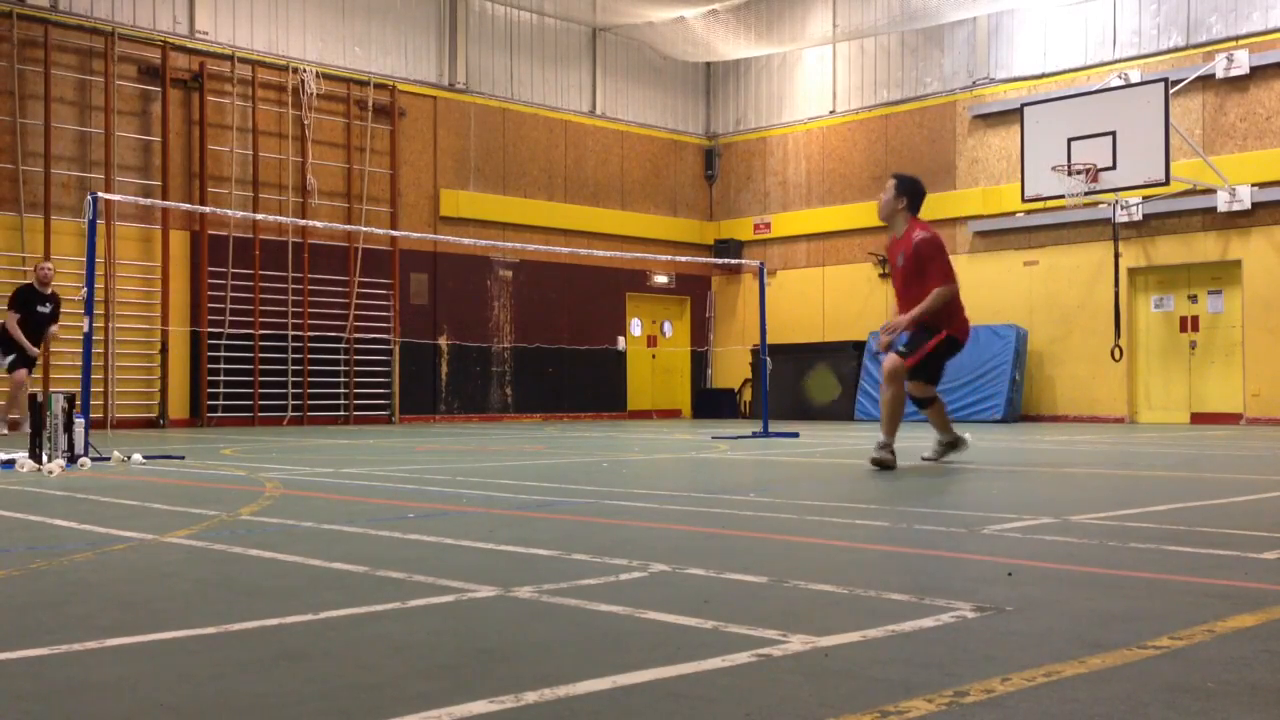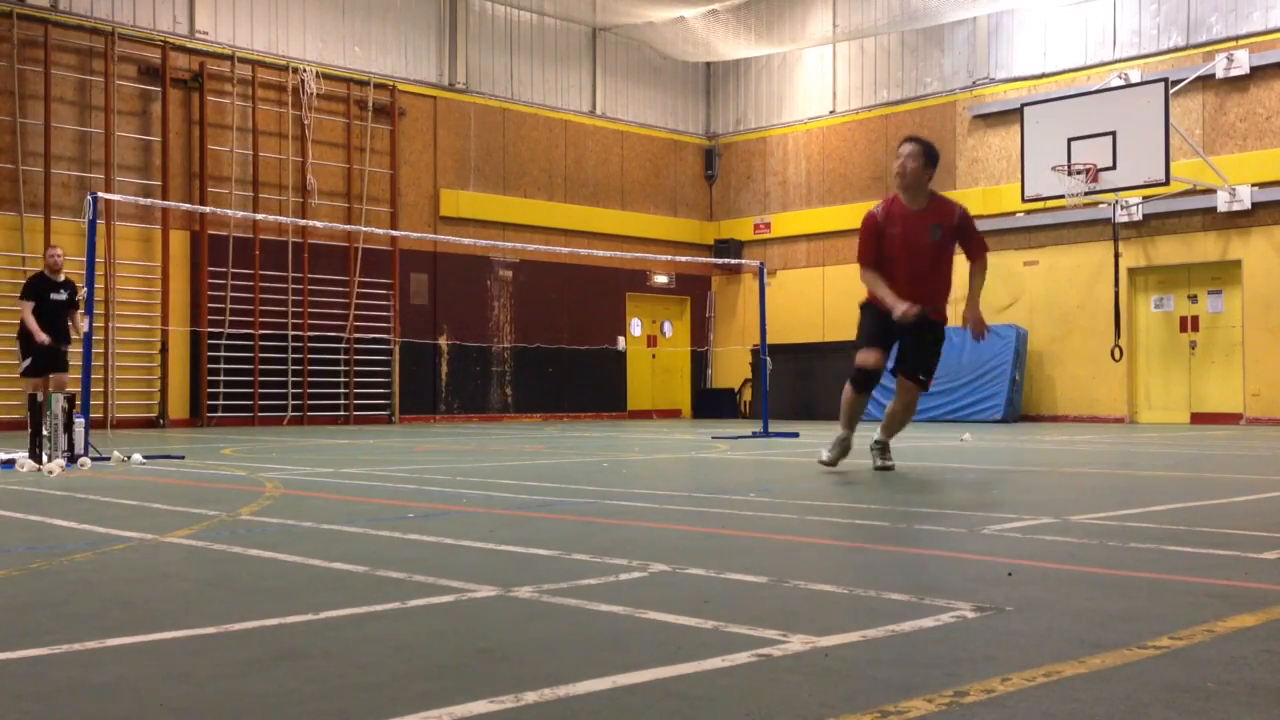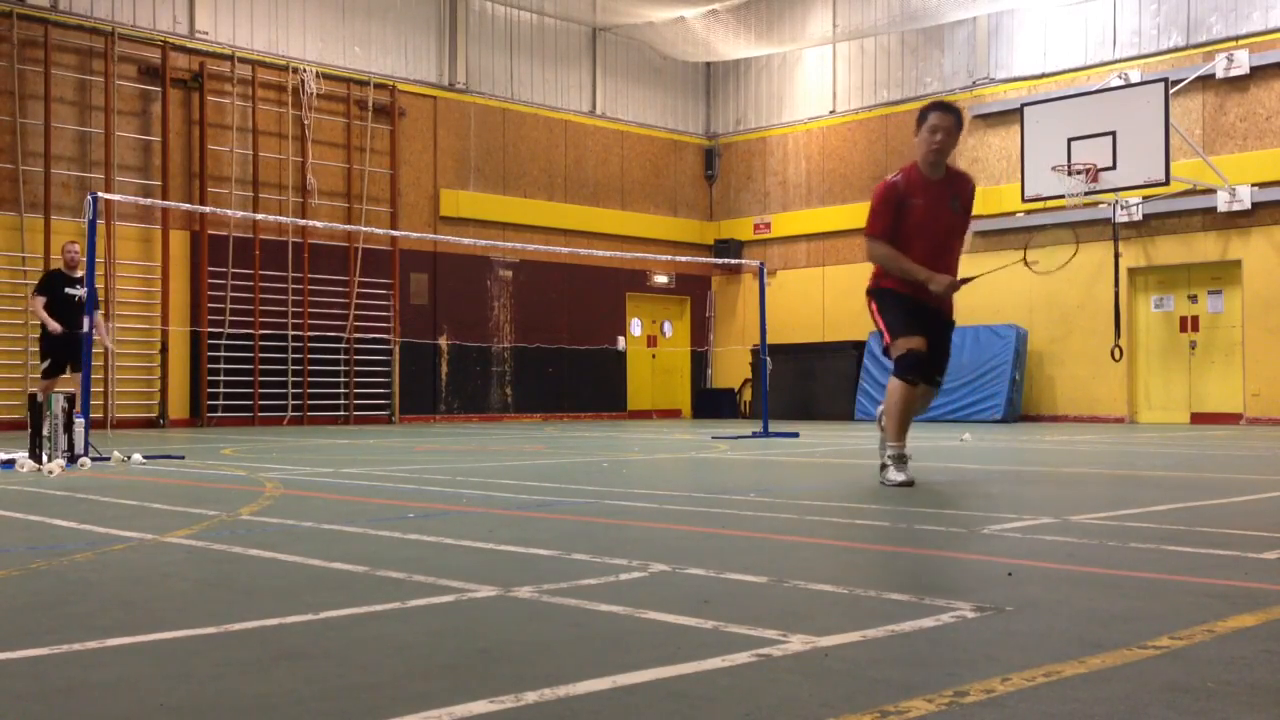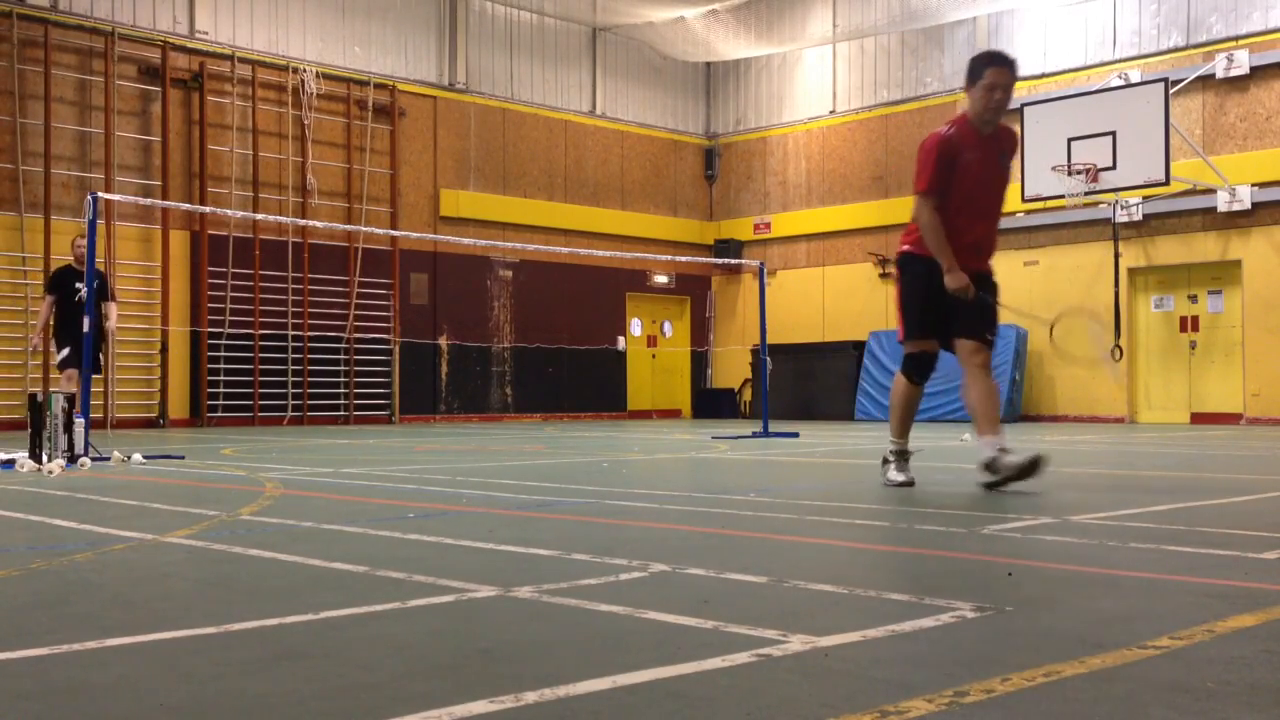
dt=0.3s
person 1, frame 1
left shoulder: (923, 239)
right shoulder: (894, 243)
left elbow: (947, 289)
left wrist: (909, 319)
right wrist: (894, 326)
left hip: (943, 327)
right hip: (929, 327)
left knee: (892, 369)
right knee: (917, 389)
left ankle: (886, 445)
right ankle: (950, 439)
person 1, frame 2
left shoulder: (953, 215)
right shoulder: (878, 216)
left elbow: (979, 257)
right elbow: (867, 271)
left wrist: (972, 307)
right wrist: (894, 303)
left hip: (928, 315)
right hip: (883, 309)
left knee: (909, 387)
right knee: (866, 368)
left ankle: (881, 442)
right ankle: (844, 437)
person 1, frame 3
left shoulder: (964, 186)
right shoulder: (894, 187)
right elbow: (875, 249)
right wrist: (928, 277)
left hip: (938, 300)
right hip: (893, 291)
left knee: (927, 387)
right knee: (910, 359)
left ankle: (889, 417)
right ankle: (892, 456)
person 1, frame 4
left shoulder: (1007, 141)
right shoulder: (942, 142)
right elbow: (925, 208)
right wrist: (949, 268)
left hip: (974, 269)
right hip: (926, 261)
left knee: (976, 355)
right knee: (920, 356)
left ankle: (993, 456)
right ankle: (896, 455)
person 2, frame 1
left shoulder: (55, 299)
right shoulder: (23, 292)
left elbow: (53, 324)
left wrist: (53, 330)
right wrist: (28, 346)
left hip: (31, 348)
left knee: (20, 386)
right knee: (20, 379)
right ankle: (26, 420)
person 2, frame 2
left shoulder: (70, 286)
right shoulder: (35, 282)
left elbow: (74, 314)
right elbow: (25, 311)
left wrist: (81, 332)
right wrist: (37, 333)
left hip: (59, 342)
right hip: (33, 341)
left knee: (61, 381)
right knee: (36, 384)
right ankle: (36, 426)
person 2, frame 3
left shoulder: (86, 284)
right shoulder: (50, 278)
left elbow: (95, 314)
right elbow: (36, 305)
left wrist: (105, 340)
right wrist: (49, 322)
left hip: (79, 341)
right hip: (54, 340)
left knee: (80, 381)
right knee: (48, 384)
person 2, frame 4
left shoulder: (100, 277)
right shoulder: (60, 274)
left elbow: (110, 304)
right elbow: (47, 305)
left wrist: (112, 321)
right wrist: (37, 334)
left hip: (92, 336)
right hip: (66, 334)
right knee: (70, 374)
